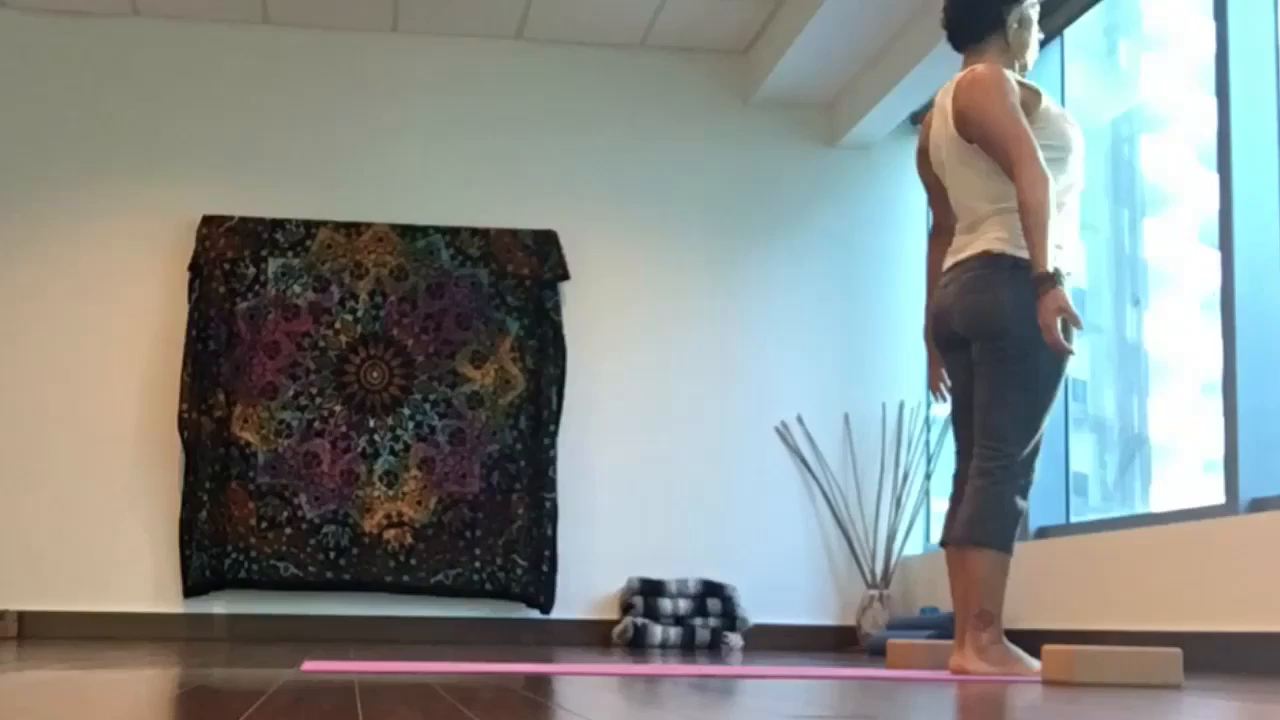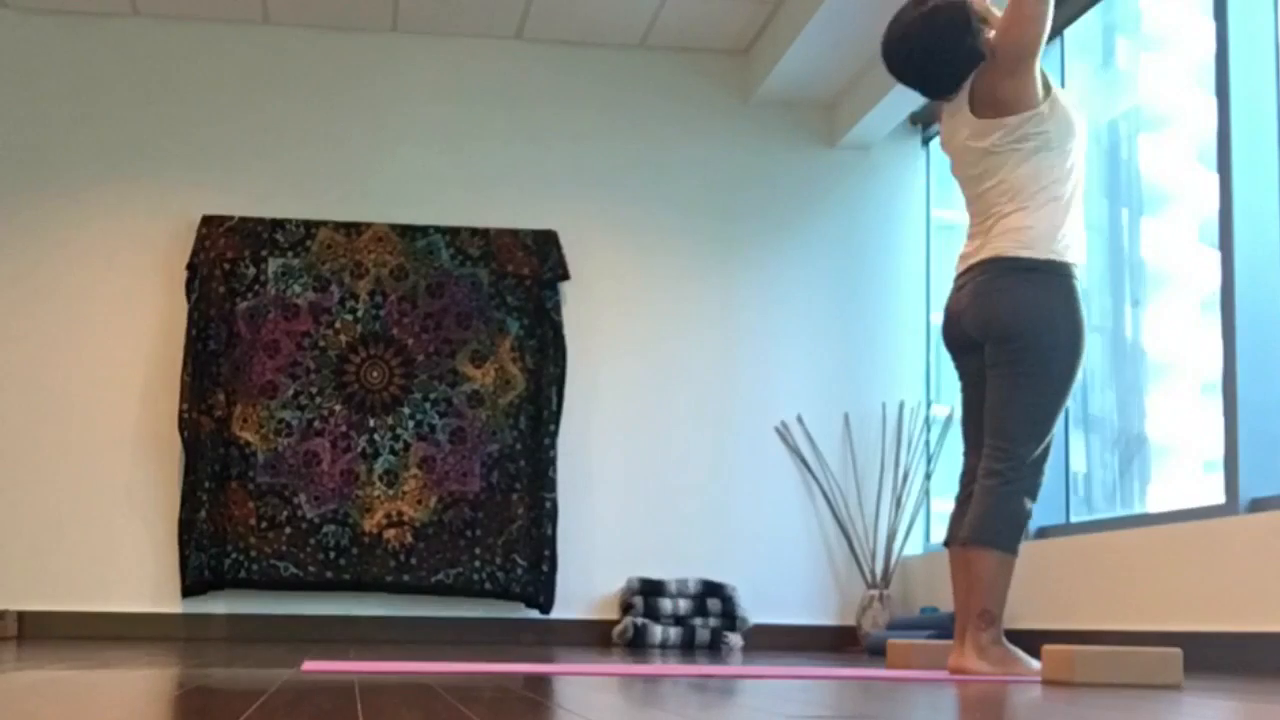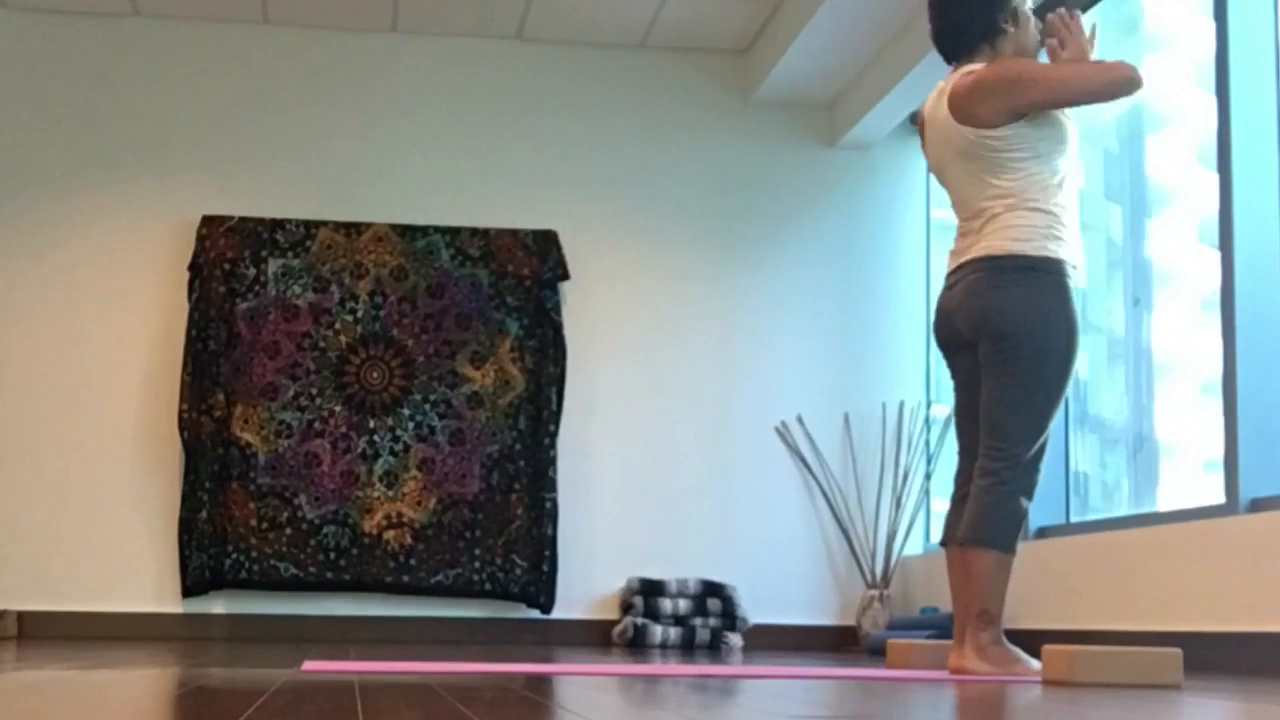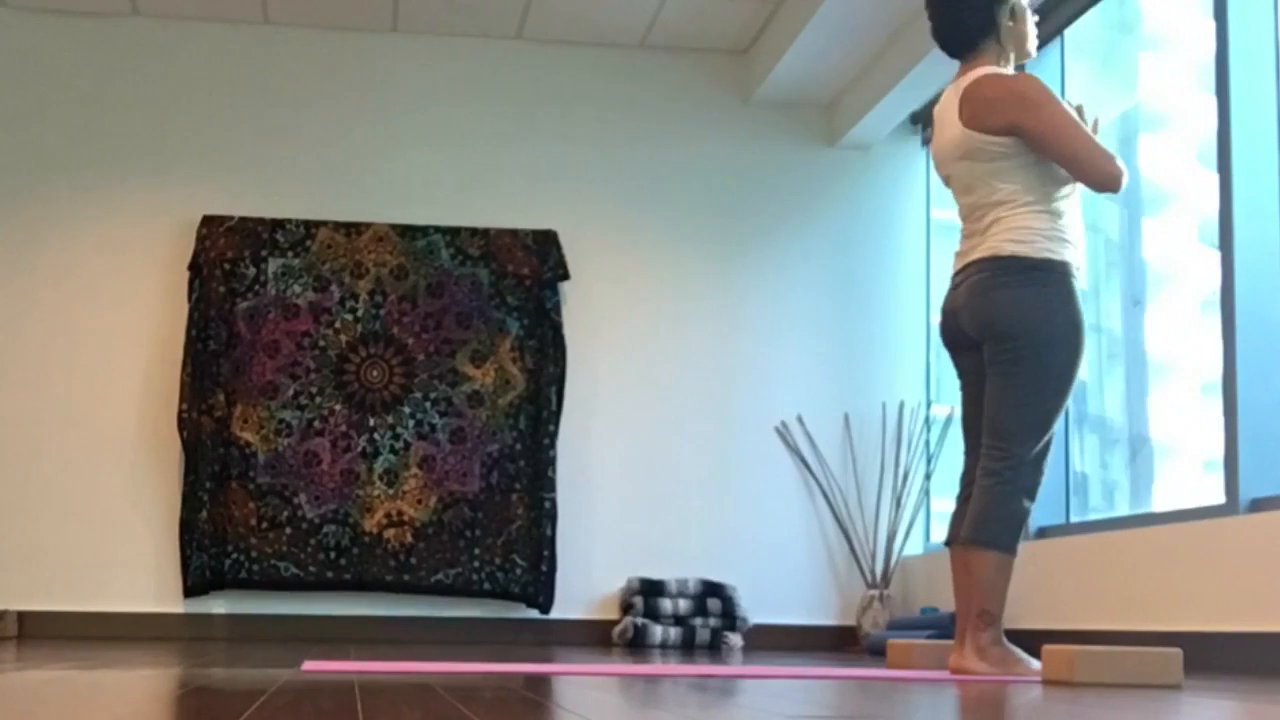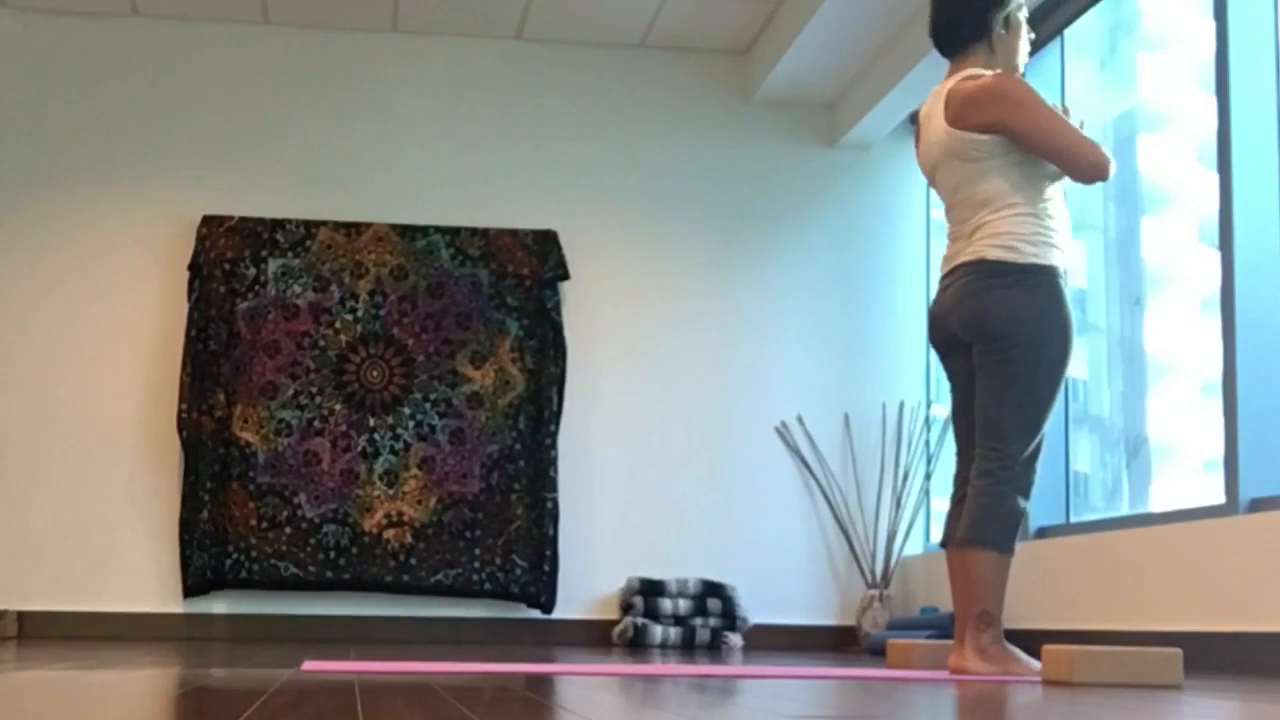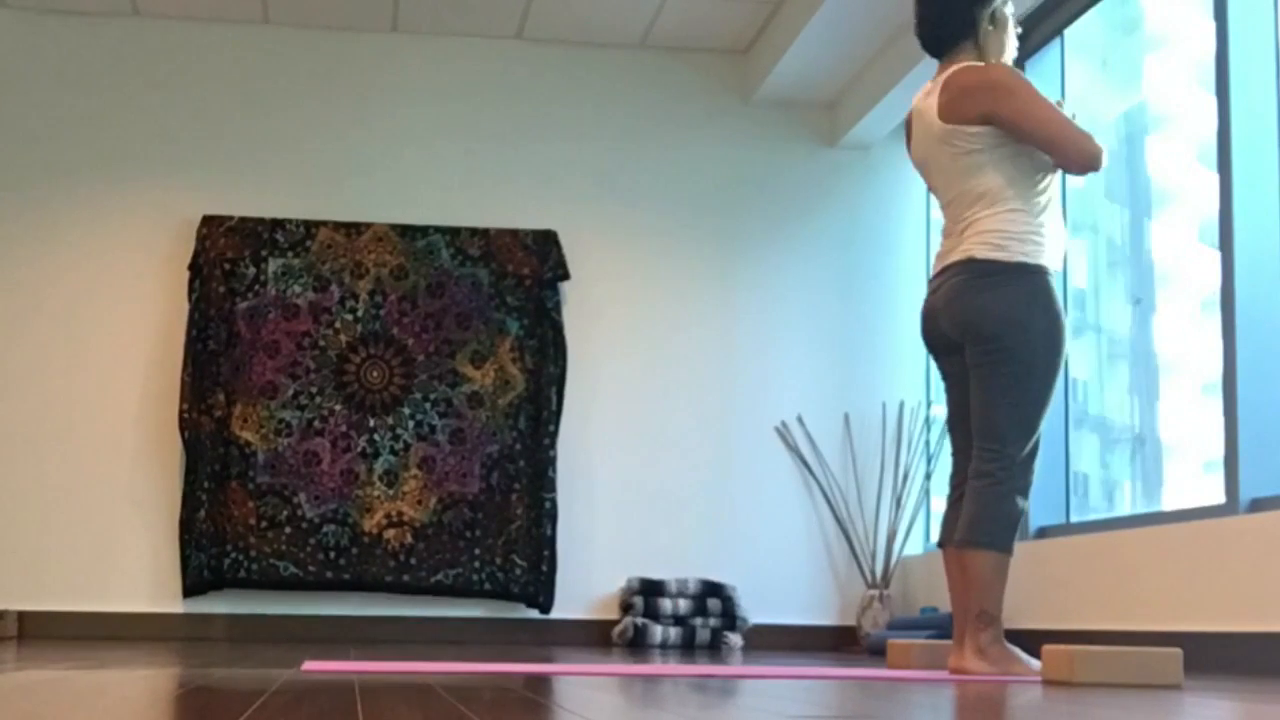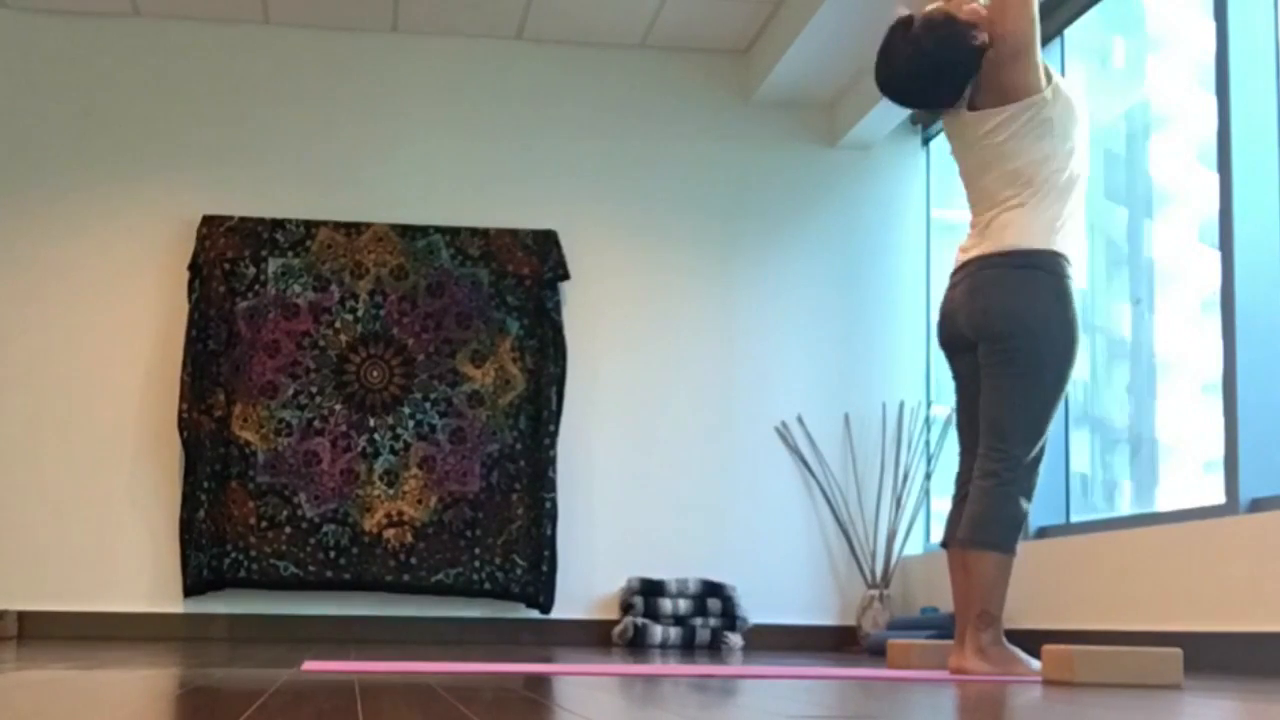
dt=0.7s
person 1, frame 1
left shoulder: (938, 115)
right shoulder: (991, 84)
right elbow: (1029, 177)
left wrist: (935, 329)
right wrist: (1047, 280)
left hip: (963, 291)
right hip: (1011, 283)
left knee: (979, 471)
right knee: (1002, 469)
left ankle: (969, 639)
right ankle: (983, 643)
person 1, frame 2
left shoulder: (957, 106)
right shoulder: (1009, 75)
left hip: (976, 292)
right hip: (1028, 288)
left knee: (986, 473)
right knee: (1010, 471)
left ankle: (970, 639)
right ankle: (982, 642)
person 1, frame 3
left shoulder: (937, 108)
right shoulder: (1001, 84)
right elbow: (1125, 78)
left wrist: (1050, 56)
right wrist: (1073, 55)
left hip: (967, 292)
right hip: (1024, 285)
left knee: (980, 472)
right knee: (1008, 469)
left ankle: (968, 638)
right ankle: (984, 642)
person 1, frame 4
left shoulder: (949, 107)
right shoulder: (1010, 90)
right elbow: (1108, 174)
left wrist: (1066, 133)
right wrist: (1084, 133)
left hip: (973, 291)
right hip: (1028, 286)
left knee: (984, 471)
right knee: (1011, 468)
left ankle: (969, 639)
right ankle: (983, 642)
person 1, frame 5
left shoulder: (935, 111)
right shoulder: (994, 90)
right elbow: (1094, 165)
left wrist: (1045, 143)
right wrist: (1067, 136)
left hip: (961, 294)
right hip: (1016, 288)
left knee: (978, 471)
right knee: (1005, 469)
left ankle: (968, 641)
right ankle: (983, 644)
person 1, frame 6
left shoulder: (925, 109)
right shoulder: (985, 82)
right elbow: (1088, 156)
left wrist: (1039, 131)
right wrist: (1054, 127)
left hip: (952, 293)
right hip: (1006, 288)
left knee: (973, 469)
right knee: (1002, 467)
left ankle: (966, 639)
right ankle: (982, 642)
person 1, frame 7
left shoulder: (967, 97)
right shoulder: (1016, 71)
left hip: (973, 291)
right hip: (1023, 283)
left knee: (984, 473)
right knee: (1010, 473)
left ankle: (972, 637)
right ankle: (982, 644)
